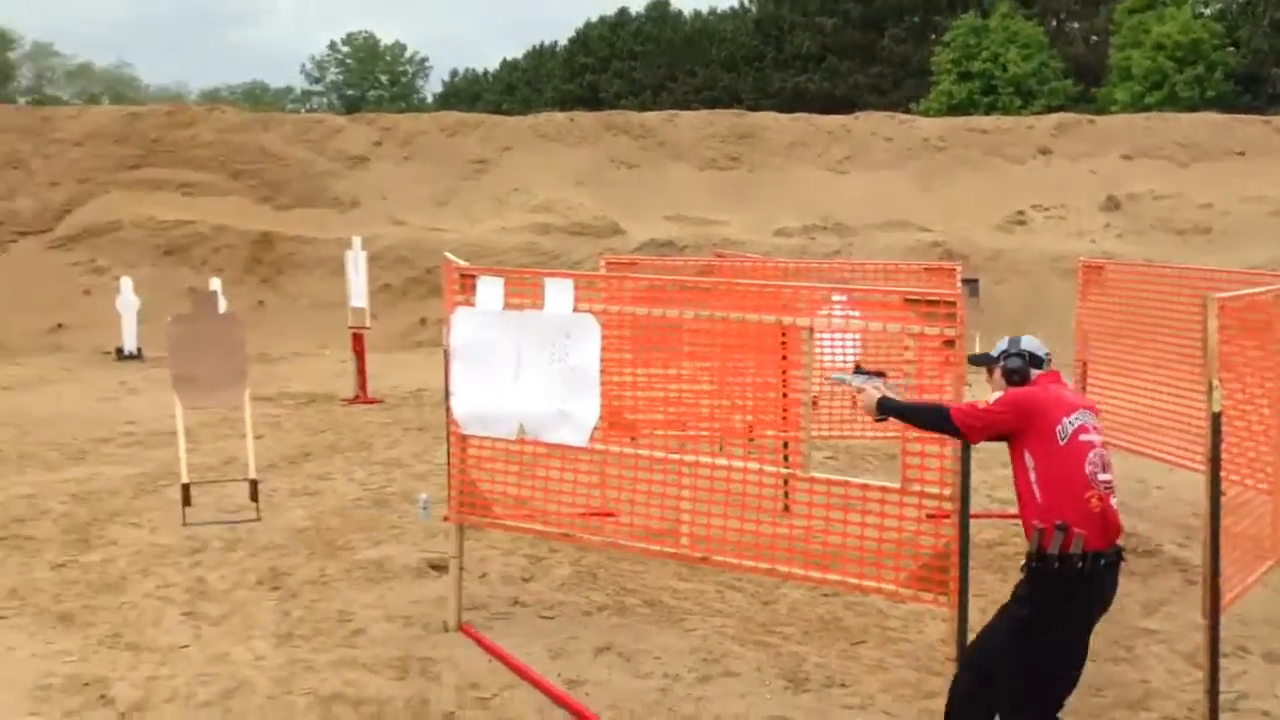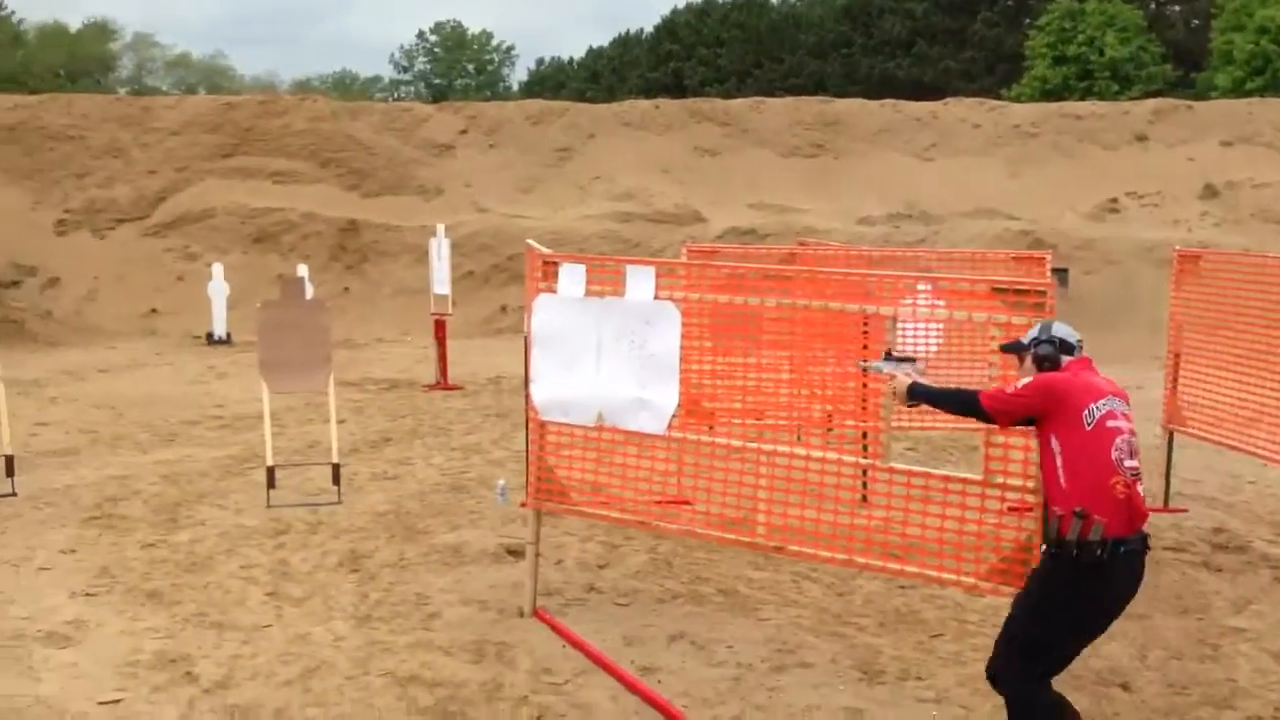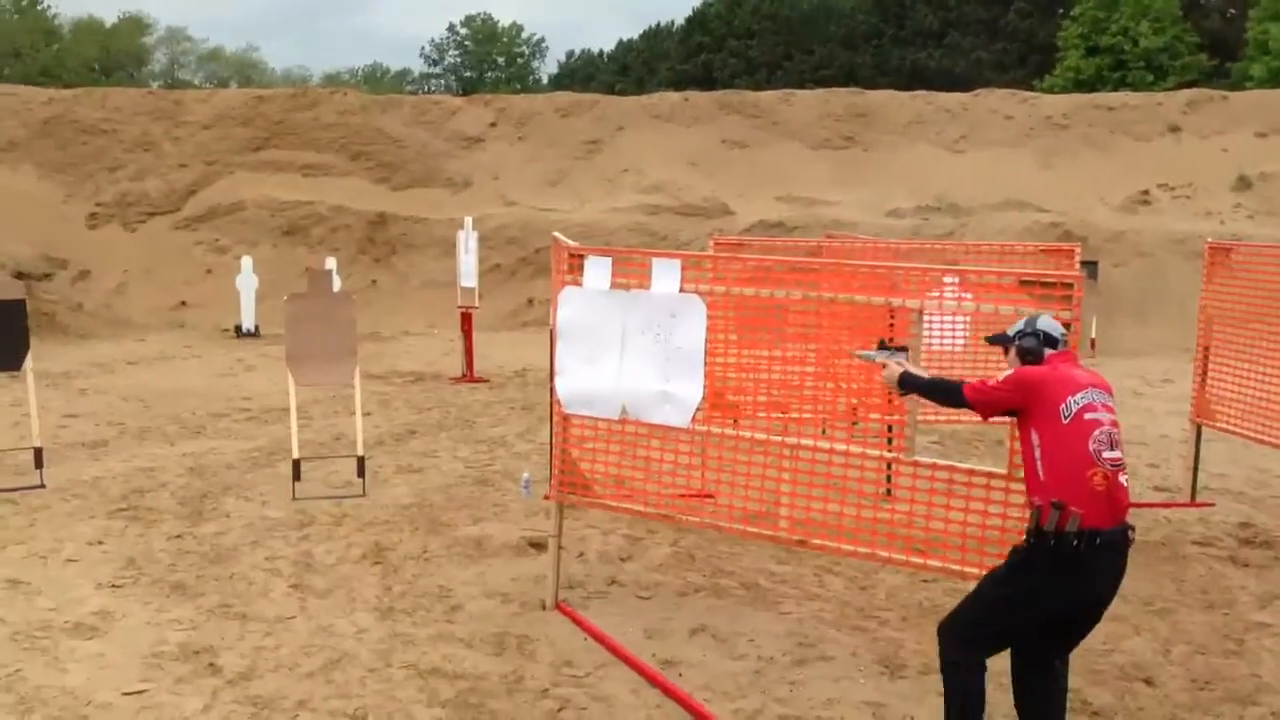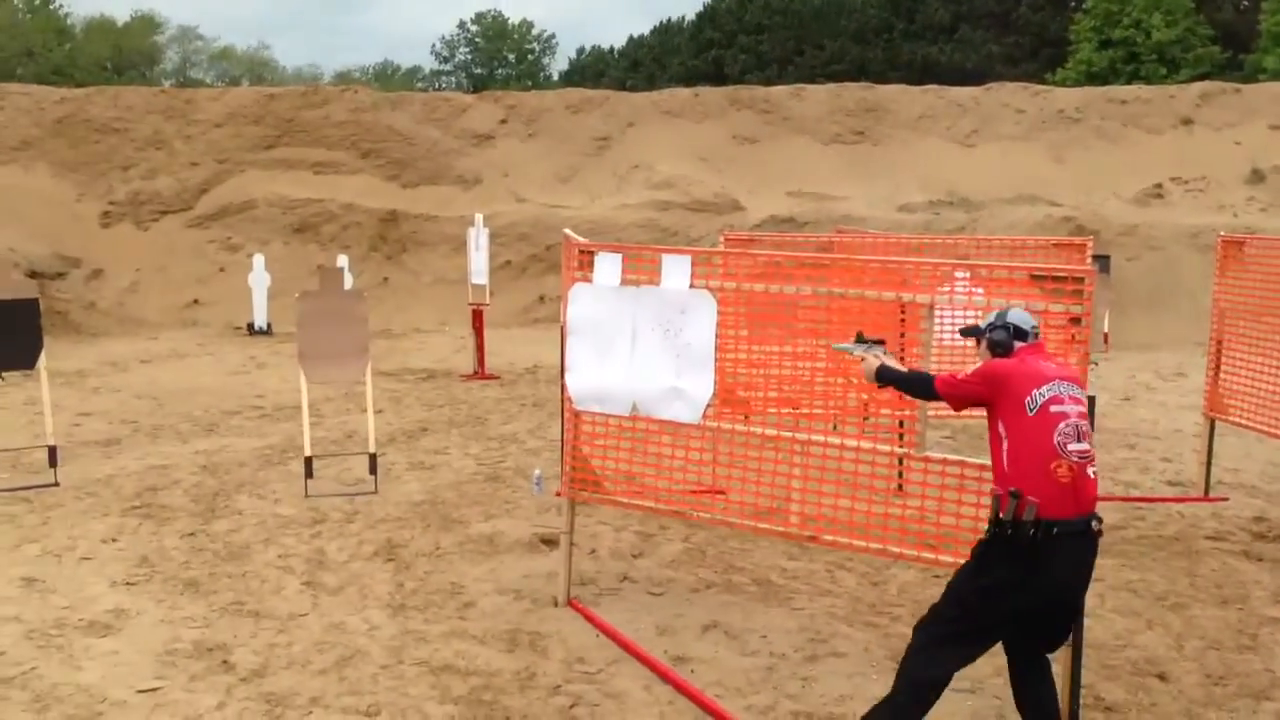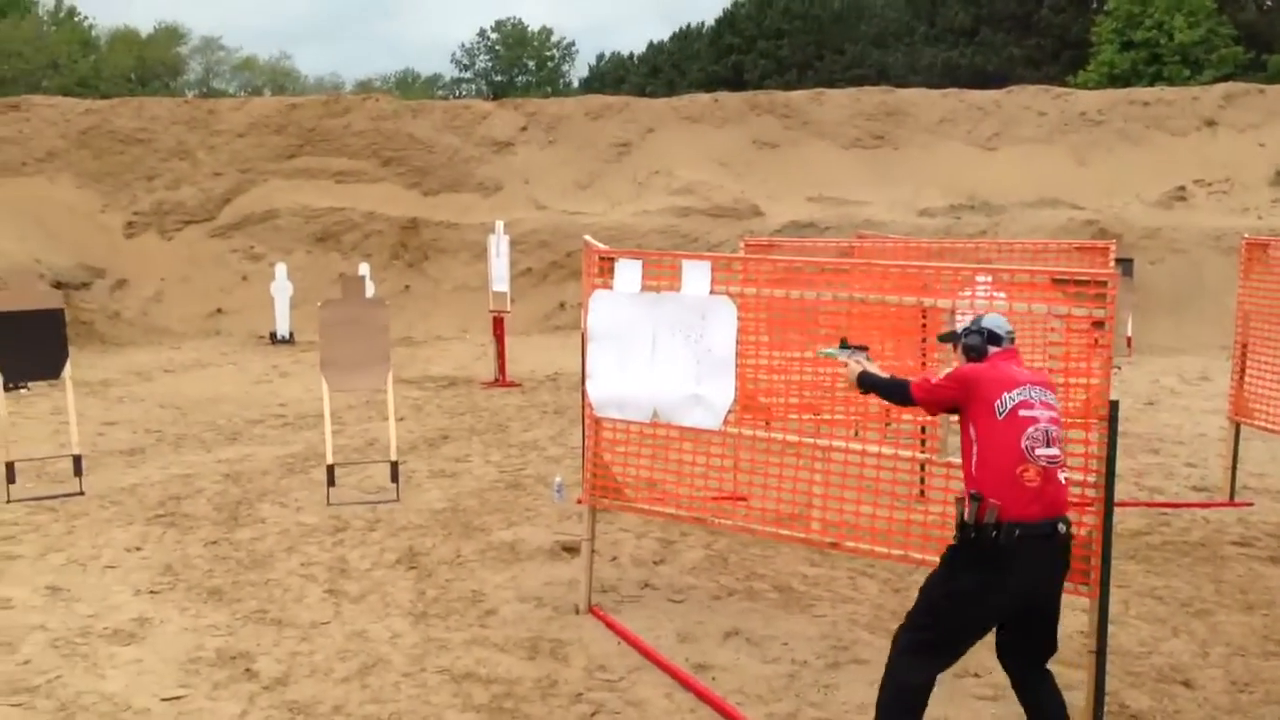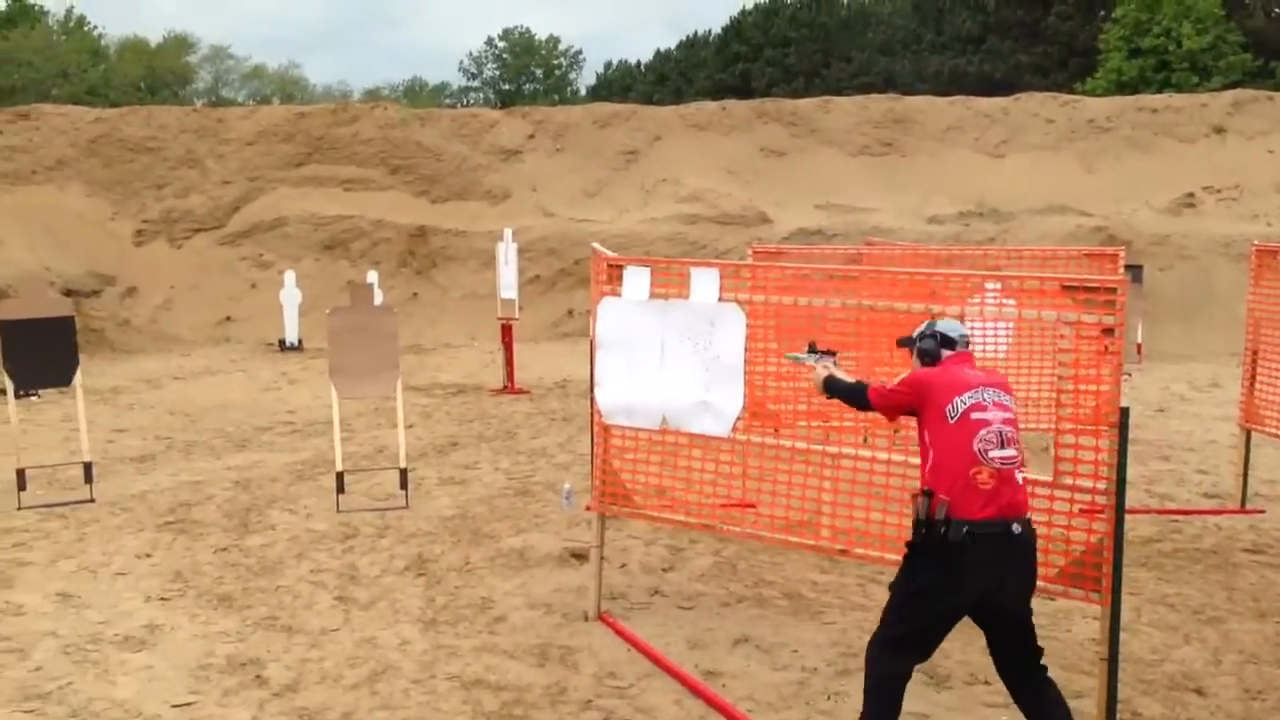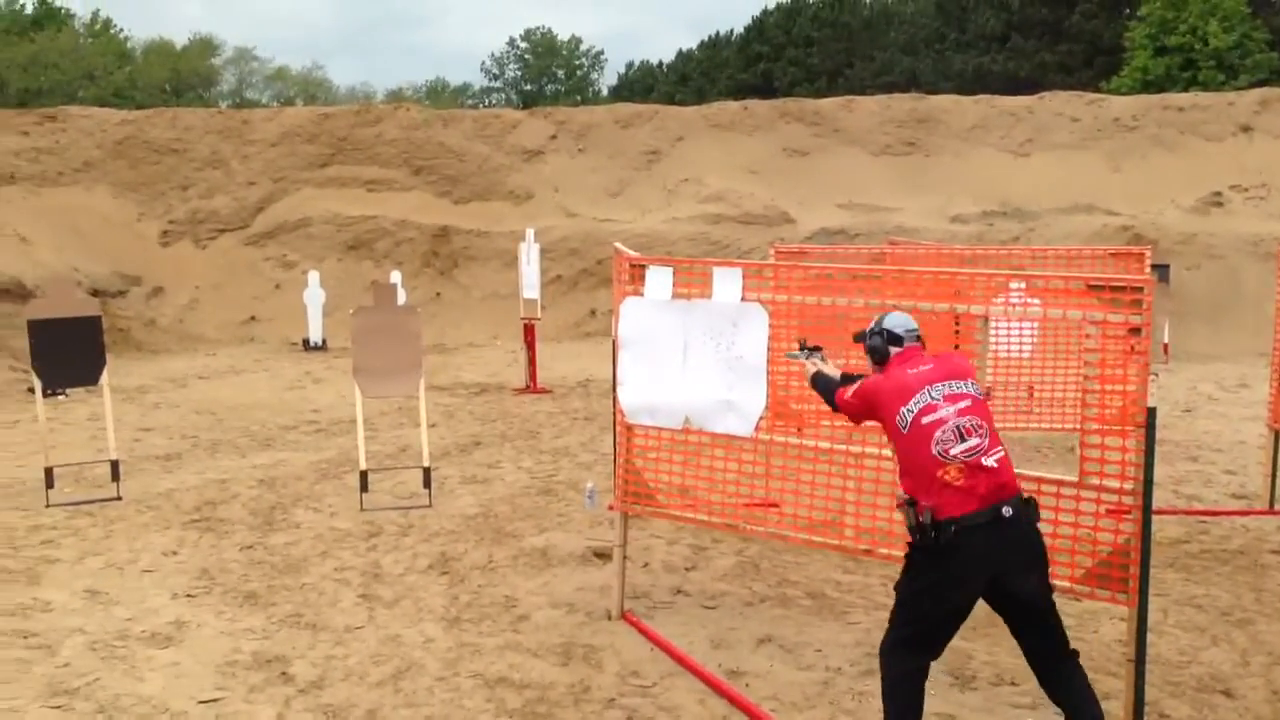
dt=0.2s
person 1, frame 1
left shoulder: (1026, 402)
right shoulder: (1076, 404)
left elbow: (948, 421)
right elbow: (966, 421)
left wrist: (884, 405)
right wrist: (898, 403)
left hip: (1064, 575)
right hip: (1094, 568)
right knee: (981, 668)
person 1, frame 2
left shoulder: (1054, 387)
right shoulder: (1109, 391)
left elbow: (977, 405)
right elbow: (998, 407)
left wrist: (914, 391)
right wrist: (928, 390)
left hip: (1085, 560)
right hip: (1123, 558)
left knee: (1013, 672)
right knee: (1020, 663)
person 1, frame 3
left shoulder: (1035, 380)
right shoulder: (1095, 384)
left elbow: (962, 396)
right elbow: (993, 399)
left wrist: (905, 379)
right wrist: (919, 377)
left hip: (1062, 551)
right hip: (1109, 552)
left knee: (959, 637)
right knee: (1040, 655)
person 1, frame 4
left shoulder: (1003, 373)
right shoulder: (1067, 377)
left elbow: (933, 389)
left wrist: (882, 372)
right wrist: (897, 369)
left hip: (1025, 541)
right hip: (1078, 544)
left knee: (935, 643)
right knee: (1028, 650)
person 1, frame 5
left shoulder: (974, 377)
right shoulder: (1042, 383)
left elbow: (908, 394)
left wrist: (863, 377)
right wrist: (879, 374)
left hip: (994, 545)
right hip: (1050, 546)
left knee: (915, 651)
right knee: (1025, 659)
person 1, frame 6
left shoulder: (929, 381)
right shoulder: (998, 384)
left elbow: (867, 399)
left wrist: (828, 381)
right wrist: (846, 378)
left hip: (952, 544)
right hip: (1013, 543)
left knee: (889, 654)
right knee: (1021, 663)
person 1, frame 7
left shoulder: (879, 387)
right shoulder: (958, 365)
left elbow: (837, 398)
left wrist: (818, 375)
right wrist: (839, 373)
left hip: (950, 541)
right hip: (1011, 526)
left knee: (903, 654)
right knee: (1049, 650)
